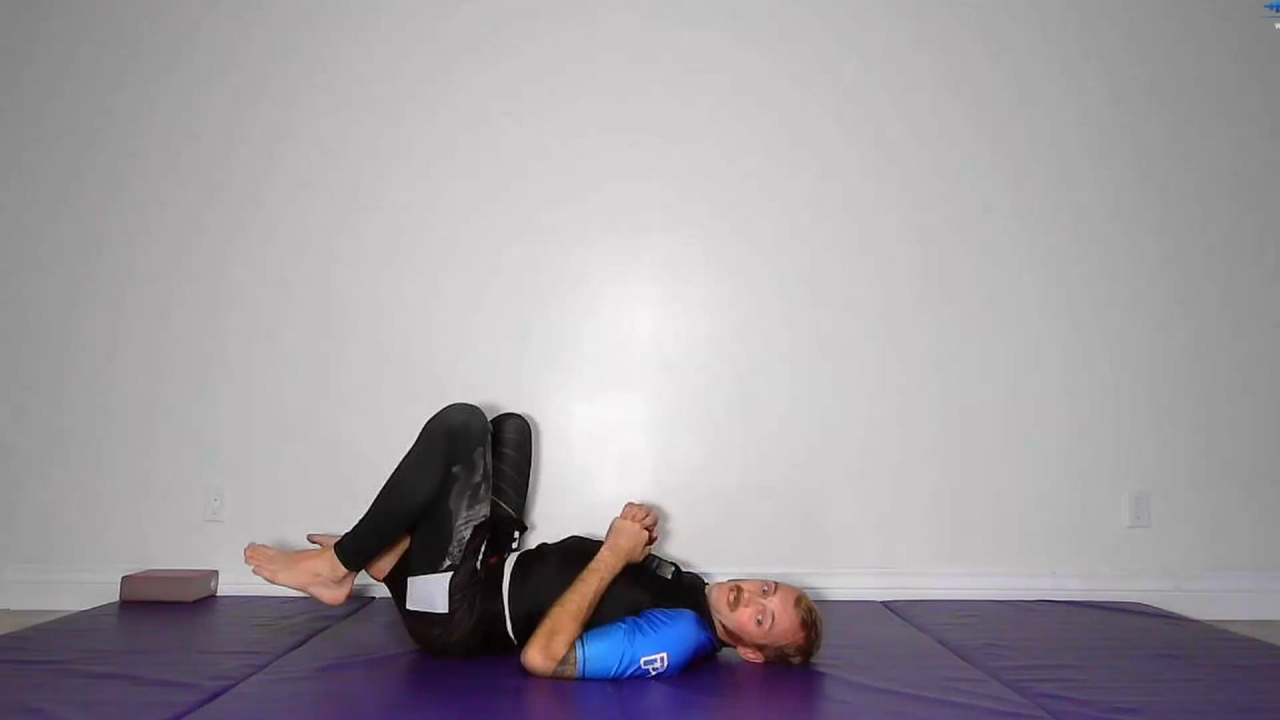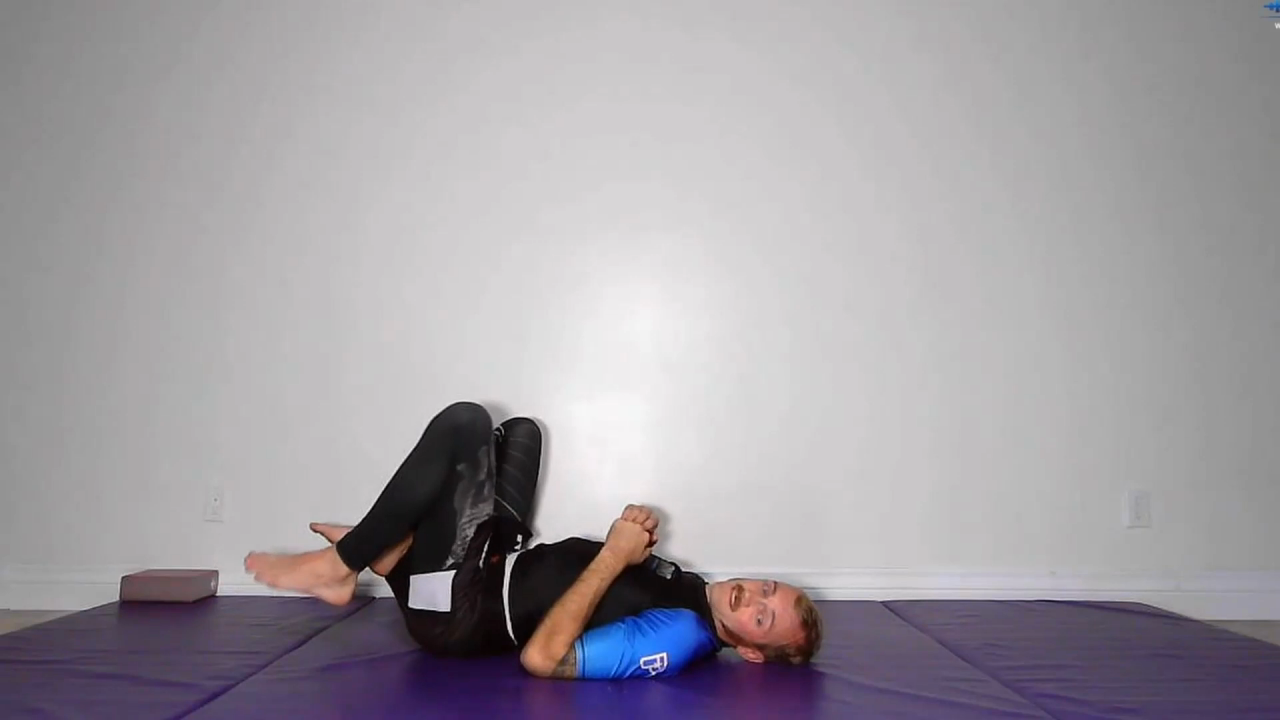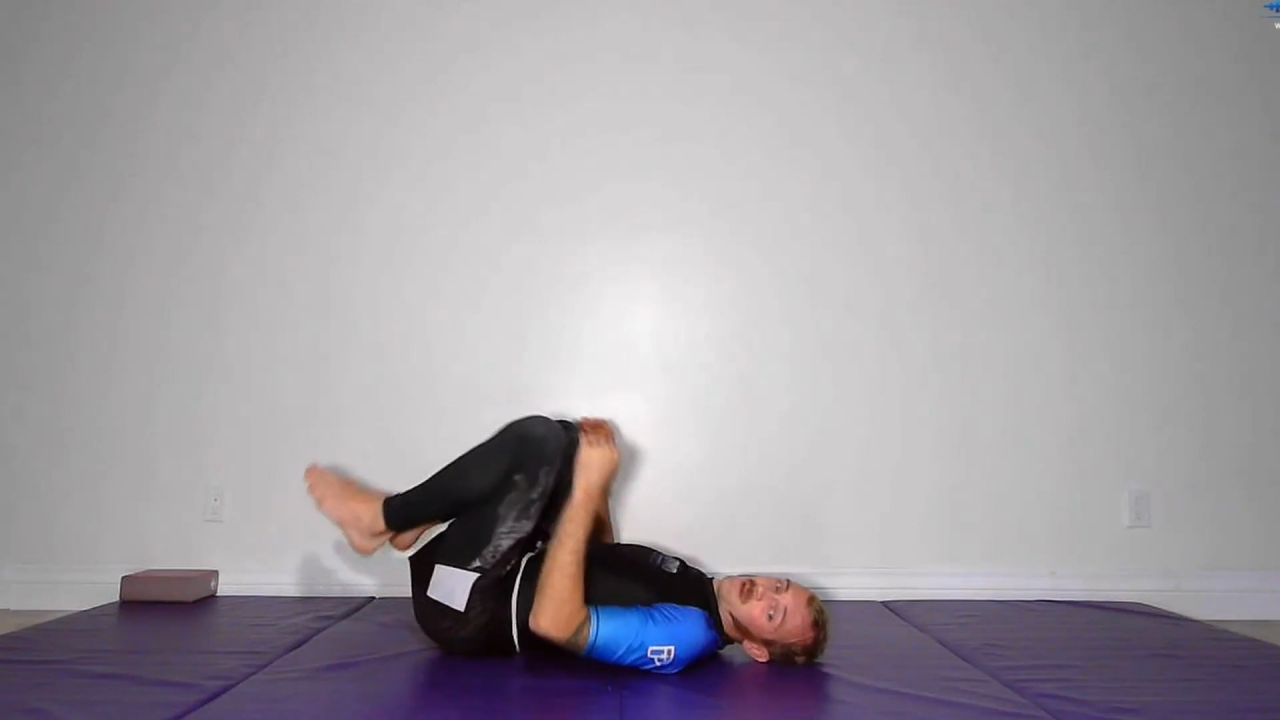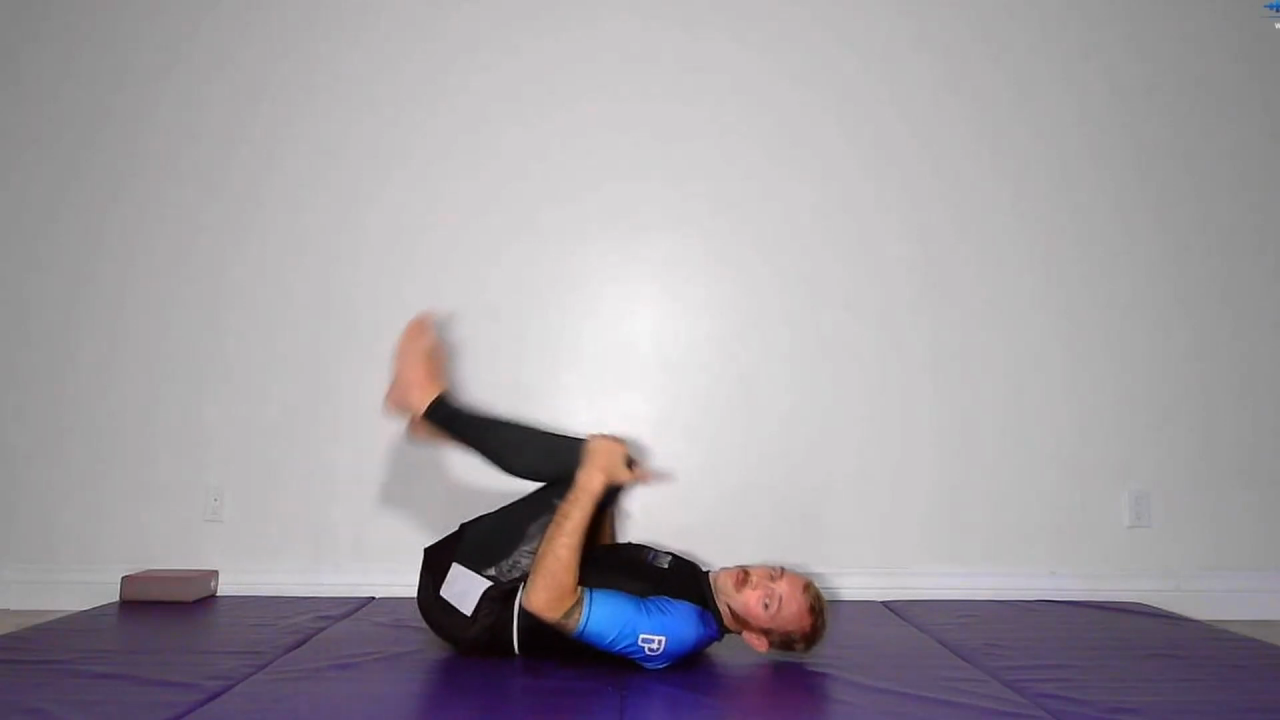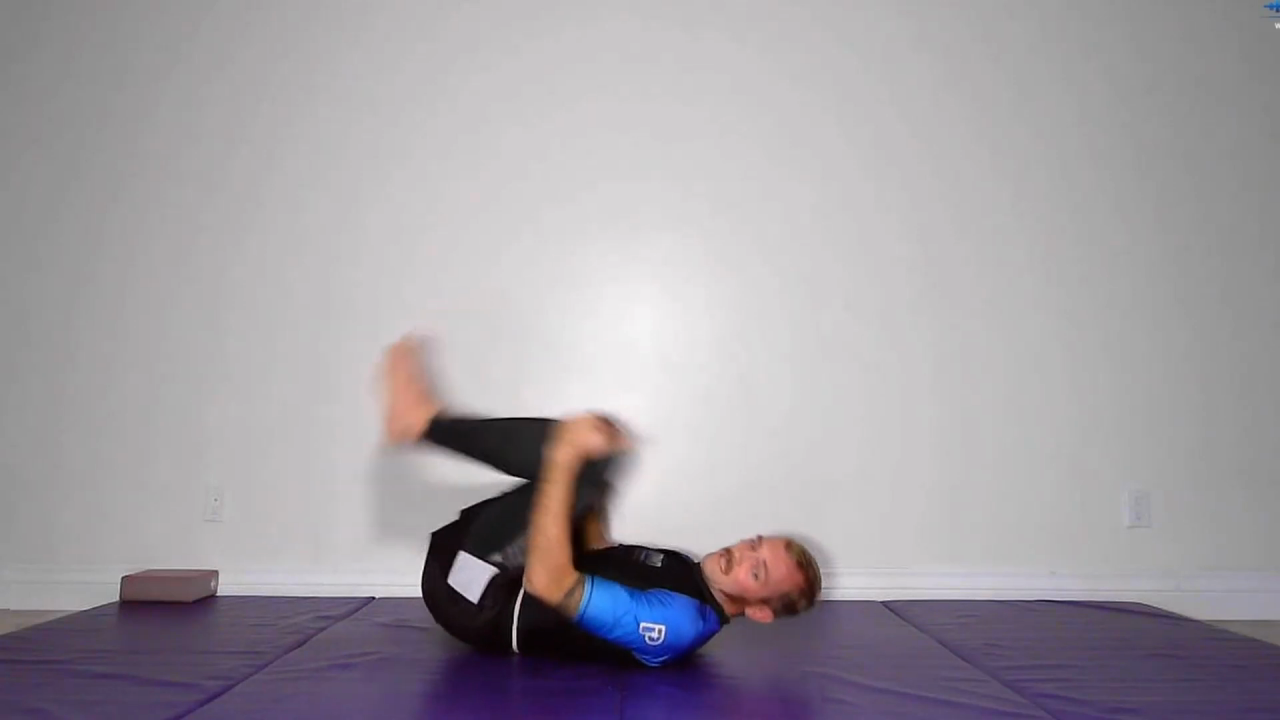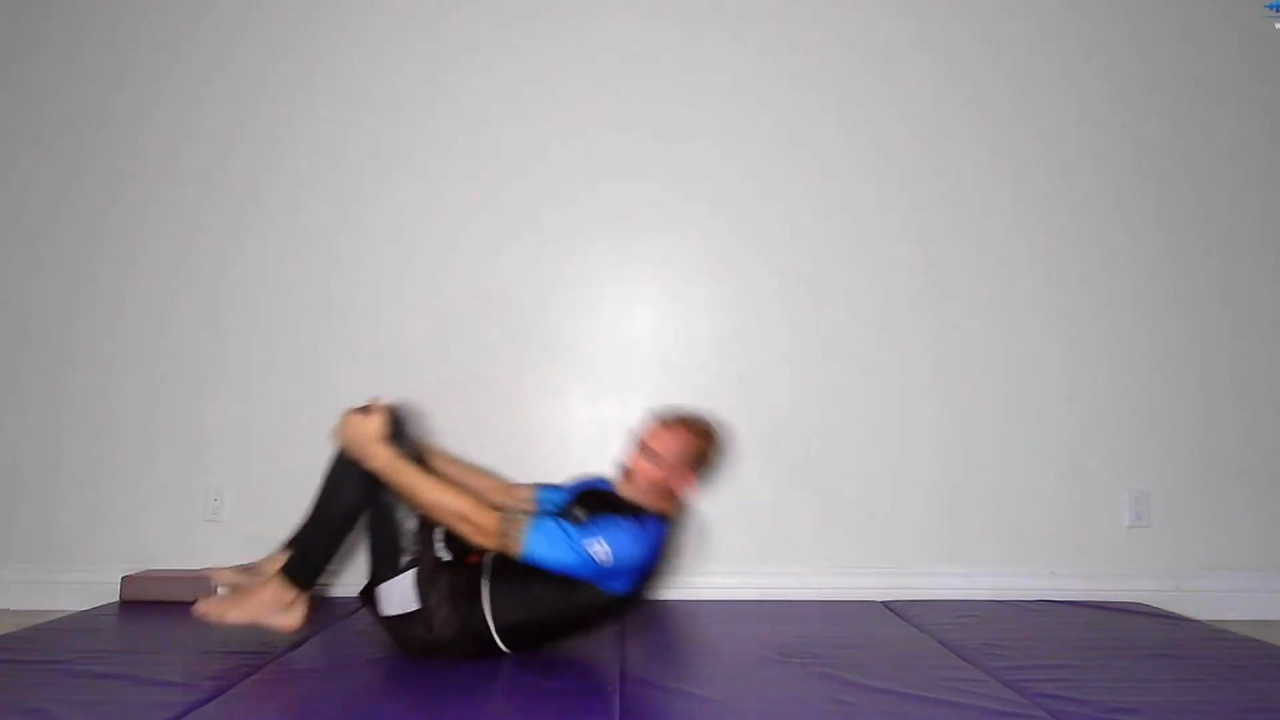
dt=0.4s
person 1, frame 1
left shoulder: (675, 643)
right shoulder: (693, 591)
left elbow: (541, 656)
left wrist: (614, 554)
right wrist: (632, 537)
left hip: (457, 611)
right hip: (496, 569)
left knee: (461, 426)
right knee: (509, 427)
left ankle: (337, 565)
right ankle: (394, 550)
person 1, frame 2
left shoulder: (679, 642)
right shoulder: (692, 590)
left elbow: (541, 658)
left wrist: (615, 556)
right wrist: (630, 542)
left hip: (458, 611)
right hip: (500, 570)
left knee: (467, 424)
right knee: (520, 430)
left ankle: (341, 564)
right ankle: (393, 546)
person 1, frame 3
left shoulder: (683, 638)
right shoulder: (697, 588)
left elbow: (554, 624)
left wrist: (587, 488)
right wrist: (598, 485)
left hip: (469, 610)
right hip: (512, 573)
left knee: (538, 438)
right knee: (562, 441)
left ankle: (382, 517)
right ankle: (412, 520)
person 1, frame 4
left shoulder: (676, 632)
right shoulder: (691, 582)
left elbow: (543, 601)
right elbow: (601, 561)
left wrist: (592, 483)
right wrist: (603, 478)
left hip: (470, 614)
right hip: (494, 585)
left knee: (589, 473)
right knee: (599, 462)
left ankle: (428, 401)
right ankle: (436, 409)
person 1, frame 5
left shoulder: (675, 622)
right shoulder: (685, 575)
left elbow: (547, 585)
right elbow: (593, 552)
left wrist: (562, 459)
right wrist: (579, 454)
left hip: (474, 599)
right hip: (496, 579)
left knee: (575, 461)
right knee: (587, 459)
left ankle: (424, 421)
right ankle: (432, 420)
person 1, frame 6
left shoulder: (628, 541)
right shoulder: (605, 495)
left elbow: (485, 529)
right elbow: (509, 495)
left wrist: (376, 454)
right wrist: (410, 451)
left hip: (449, 619)
right hip: (473, 585)
left knee: (368, 440)
right knee: (383, 435)
left ankle: (283, 588)
right ankle: (284, 570)
